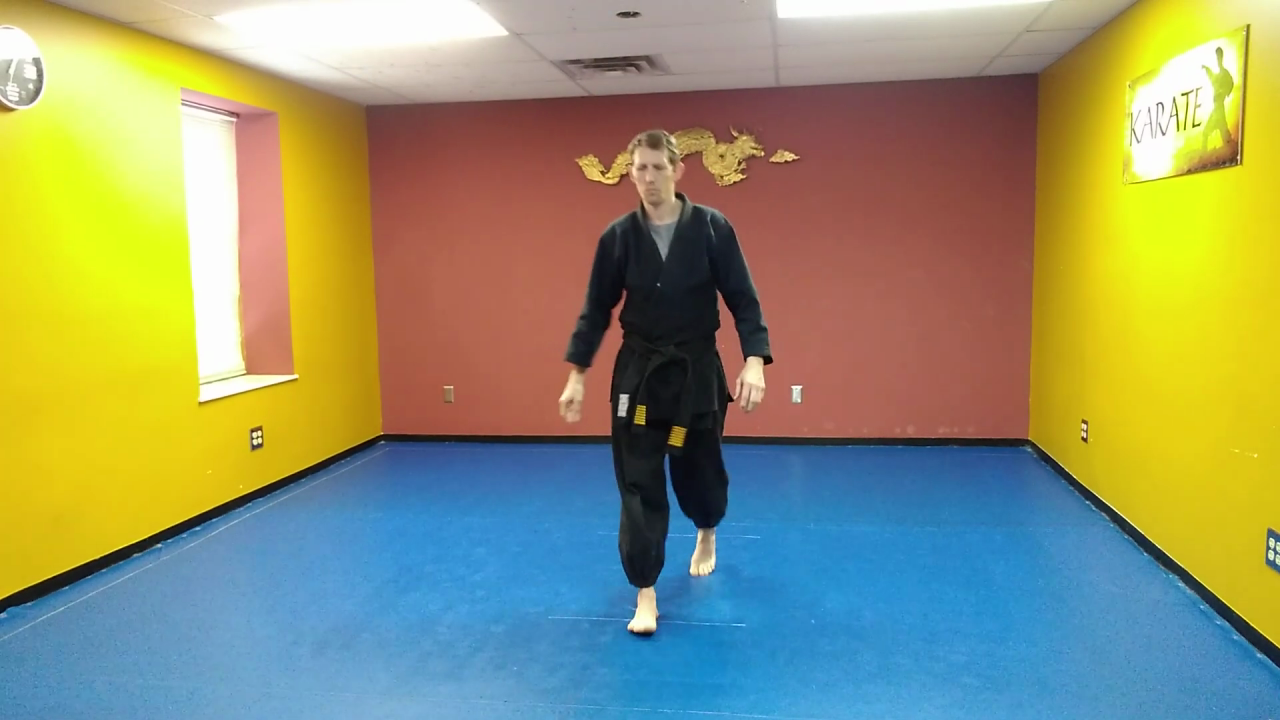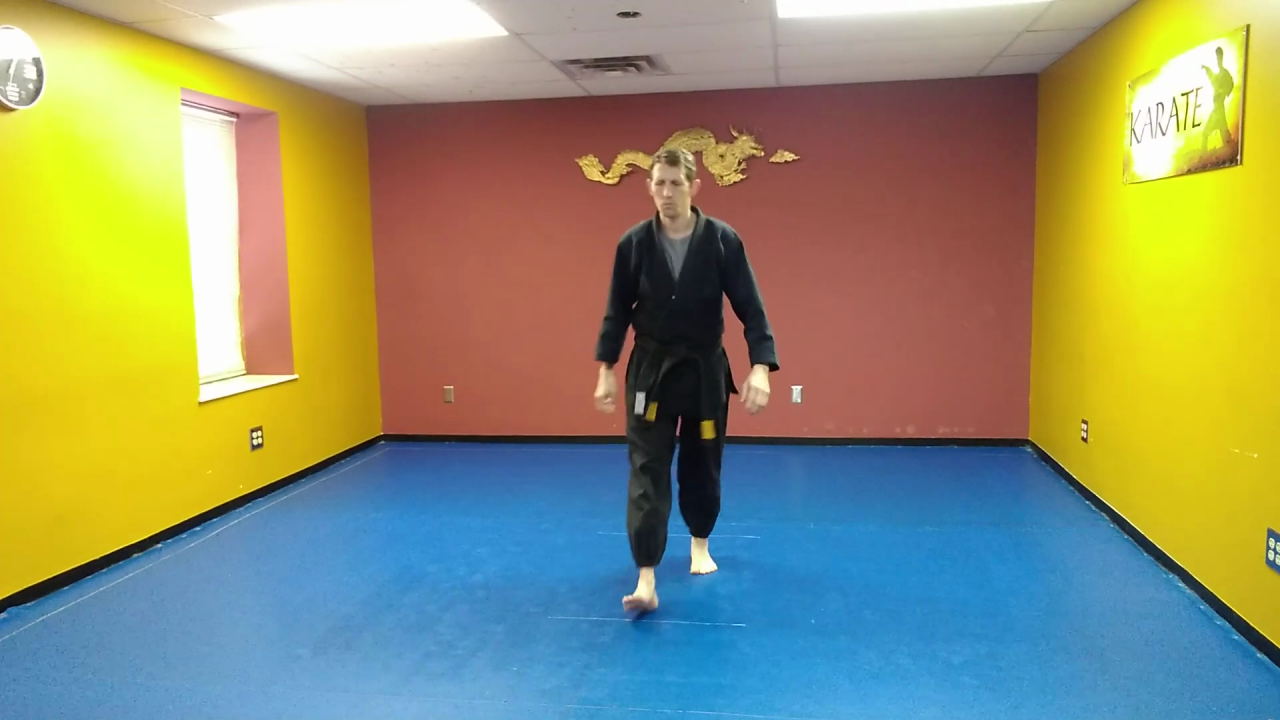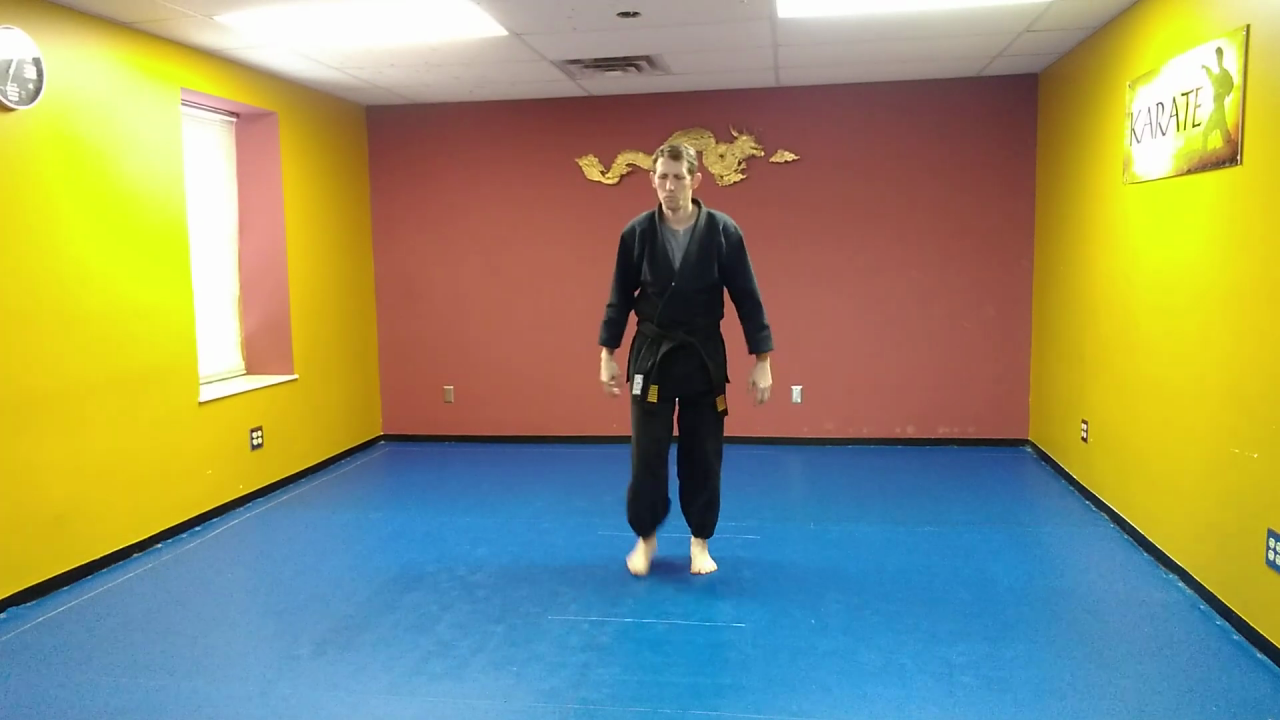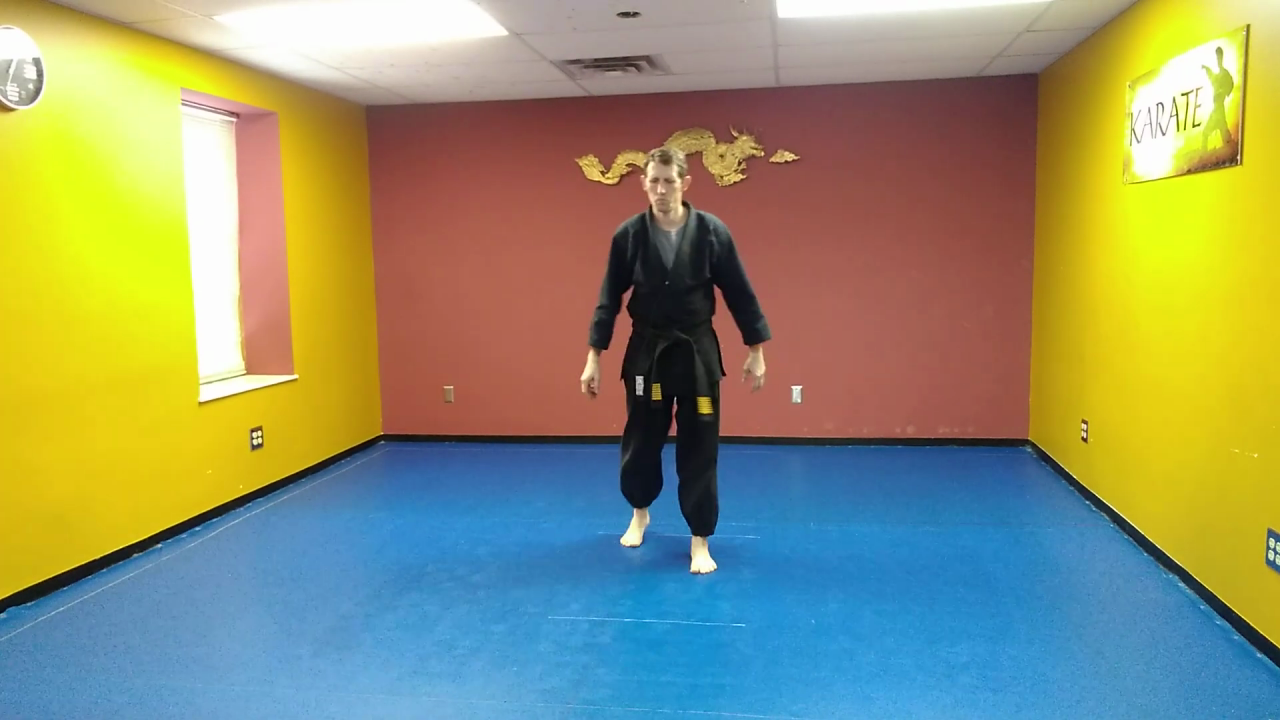
dt=0.2s
person 1, frame 1
left shoulder: (712, 227)
right shoulder: (617, 236)
left elbow: (743, 299)
right elbow: (596, 309)
left wrist: (754, 360)
right wrist: (576, 374)
left hip: (696, 368)
right hip: (638, 369)
left knee: (700, 472)
right knee: (639, 482)
left ankle: (705, 535)
right ankle: (646, 596)
person 1, frame 2
left shoulder: (722, 240)
right shoulder: (634, 243)
left elbow: (750, 309)
right elbow: (617, 310)
left wrist: (760, 369)
right wrist: (606, 371)
left hip: (705, 367)
right hip: (651, 367)
left knee: (702, 467)
right knee: (647, 469)
left ankle: (700, 542)
right ankle: (646, 578)
person 1, frame 3
left shoulder: (723, 232)
right shoulder: (637, 233)
left elbow: (747, 299)
right elbow: (620, 299)
left wrist: (761, 361)
right wrist: (608, 355)
left hip: (703, 355)
right hip: (651, 353)
left knee: (702, 456)
right knee: (647, 454)
left ankle: (700, 543)
right ankle: (645, 539)
person 1, frame 4
left shoulder: (712, 232)
right shoulder: (629, 235)
left elbow: (739, 294)
right elbow: (609, 299)
left wrist: (755, 349)
right wrist: (593, 357)
left hip: (697, 350)
right hip: (647, 350)
left knee: (699, 450)
right knee: (641, 445)
left ankle: (700, 542)
right ankle: (641, 513)
